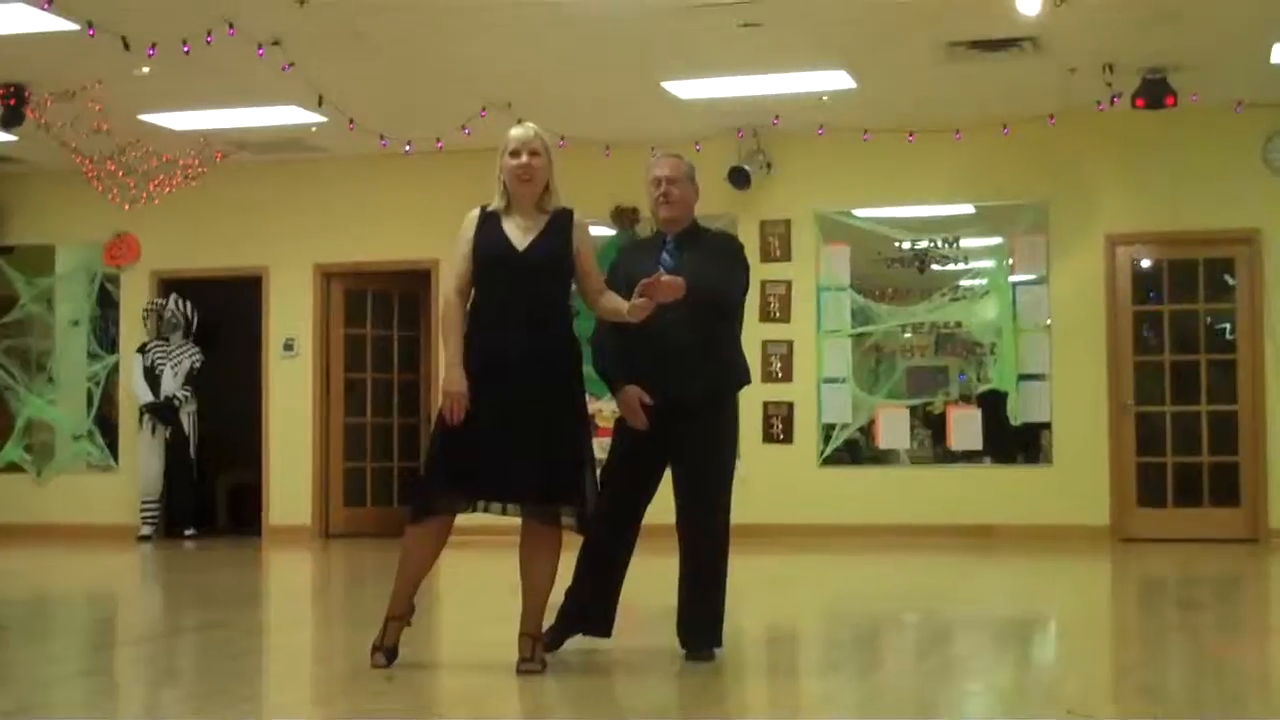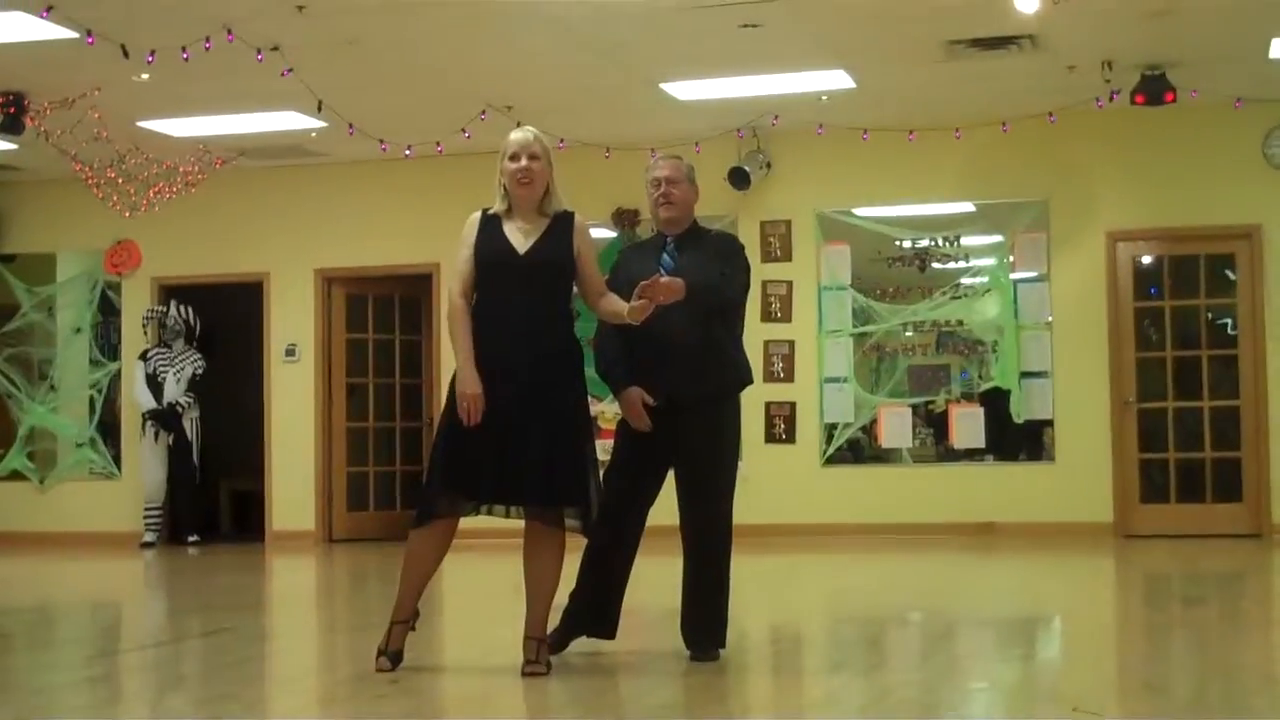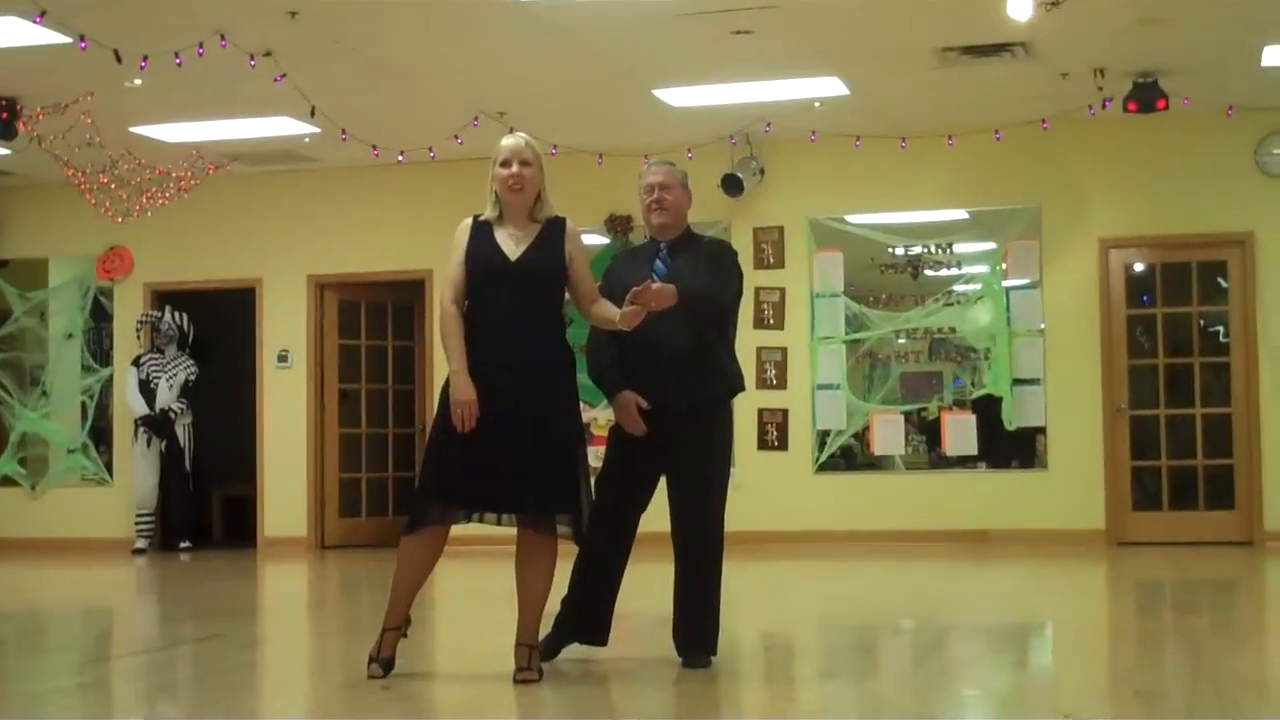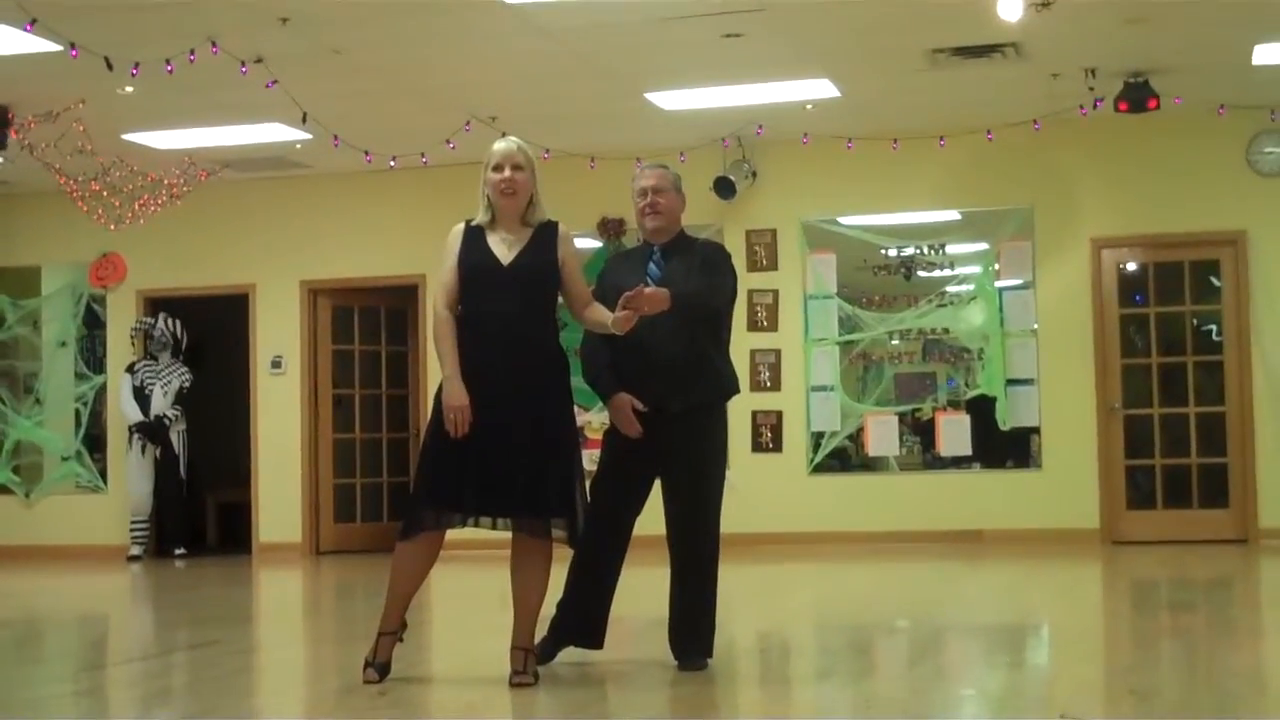
dt=0.5s
person 1, frame 1
left shoulder: (570, 226)
right shoulder: (478, 222)
left elbow: (596, 295)
right elbow: (455, 297)
left wrist: (631, 309)
right wrist: (453, 369)
left hip: (550, 375)
right hip: (484, 371)
left knee: (544, 505)
right knee: (440, 495)
left ankle: (531, 634)
right ankle: (396, 616)
person 1, frame 2
left shoulder: (571, 228)
right shoulder: (479, 225)
left elbow: (597, 296)
right elbow: (459, 298)
left wrist: (631, 310)
right wrist: (466, 371)
left hip: (552, 378)
right hip: (487, 375)
left knee: (547, 507)
right knee: (445, 498)
left ankle: (536, 637)
right ankle: (401, 620)
person 1, frame 3
left shoulder: (563, 233)
right shoulder: (470, 230)
left elbow: (589, 302)
right elbow: (450, 305)
left wrist: (622, 317)
right wrist: (459, 377)
left hip: (544, 385)
right hip: (478, 381)
left knee: (539, 514)
right knee: (436, 506)
left ankle: (527, 643)
right ankle: (392, 626)
person 1, frame 4
left shoulder: (555, 238)
right shoulder: (463, 236)
left elbow: (582, 306)
right elbow: (443, 310)
left wrist: (616, 320)
right wrist: (452, 383)
left hip: (538, 389)
right hip: (471, 387)
left knee: (534, 518)
right knee: (432, 510)
left ankle: (523, 647)
right ankle: (388, 631)
person 2, frame 1
left shoulder: (723, 249)
right shoulder: (630, 257)
left elbow: (729, 299)
right elbow: (605, 328)
left wrist: (684, 290)
right wrist: (620, 384)
left hip: (707, 405)
right hip: (642, 403)
left knee: (704, 521)
right knee: (613, 513)
left ankle: (700, 633)
right ankle: (577, 616)
person 2, frame 2
left shoulder: (723, 249)
right shoulder: (630, 259)
left elbow: (729, 297)
right elbow: (607, 329)
left wrist: (683, 290)
right wrist: (622, 386)
left hip: (709, 405)
right hip: (644, 405)
left knee: (707, 522)
right knee: (616, 515)
left ankle: (704, 634)
right ankle: (581, 619)
person 2, frame 3
left shoulder: (716, 255)
right shoulder: (623, 265)
left elbow: (721, 304)
right elbow: (600, 335)
left wrist: (675, 296)
right wrist: (616, 390)
left hip: (702, 412)
right hip: (637, 410)
left knee: (699, 529)
right knee: (608, 521)
left ankle: (696, 641)
right ankle: (574, 625)
person 2, frame 4
left shoulder: (710, 257)
right shoulder: (616, 268)
left elbow: (715, 306)
right elbow: (593, 338)
left wrist: (667, 299)
right wrist: (610, 392)
left hip: (696, 413)
right hip: (631, 413)
left knee: (694, 531)
right knee: (603, 524)
left ankle: (692, 643)
right ankle: (569, 628)
person 3, frame 1
left shoulder: (193, 353)
right shoulder: (146, 349)
left elbow: (191, 386)
right elbow: (137, 381)
left wrist: (172, 405)
right wrist: (152, 405)
left hip: (182, 416)
right hip: (152, 415)
left knee: (183, 469)
right knee: (151, 469)
left ankle: (186, 523)
right ankle: (148, 523)
person 3, frame 2
left shoulder: (196, 359)
right shoulder: (148, 356)
left elbow: (194, 392)
right elbow: (139, 388)
left wrist: (174, 411)
right wrist: (154, 412)
left hip: (184, 423)
right hip: (154, 422)
left knee: (186, 476)
right knee: (154, 476)
left ankle: (189, 530)
right ankle: (151, 529)
person 3, frame 3
left shoulder: (188, 366)
right shoulder: (141, 361)
left elbow: (186, 398)
right elbow: (131, 393)
left wrist: (167, 418)
right wrist: (147, 418)
left hip: (177, 429)
right hip: (146, 428)
left knee: (178, 482)
right knee: (145, 482)
left ankle: (181, 535)
right ankle: (142, 536)
person 3, frame 4
left shoulder: (182, 372)
right shoulder: (134, 369)
left elbow: (181, 405)
right elbow: (125, 400)
left wrist: (161, 424)
right wrist: (141, 424)
left hip: (171, 436)
right hip: (141, 435)
left knee: (172, 488)
right knee: (140, 489)
left ankle: (175, 542)
right ankle: (137, 542)
